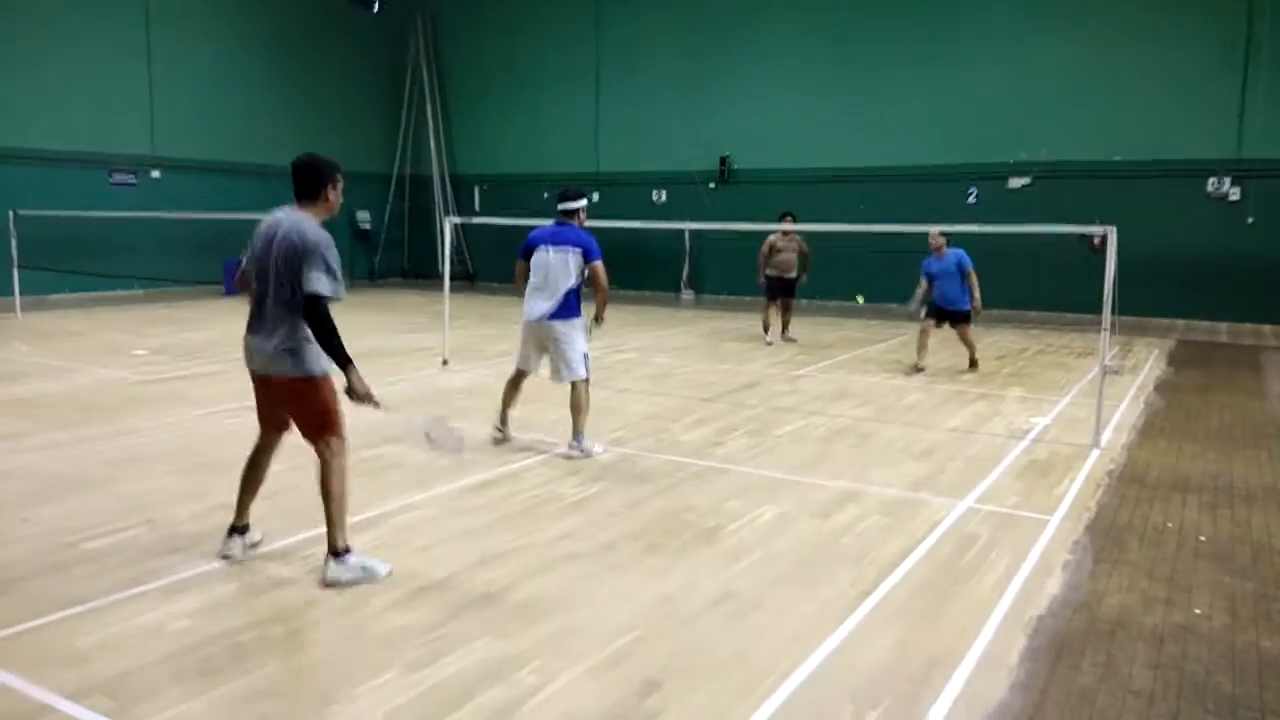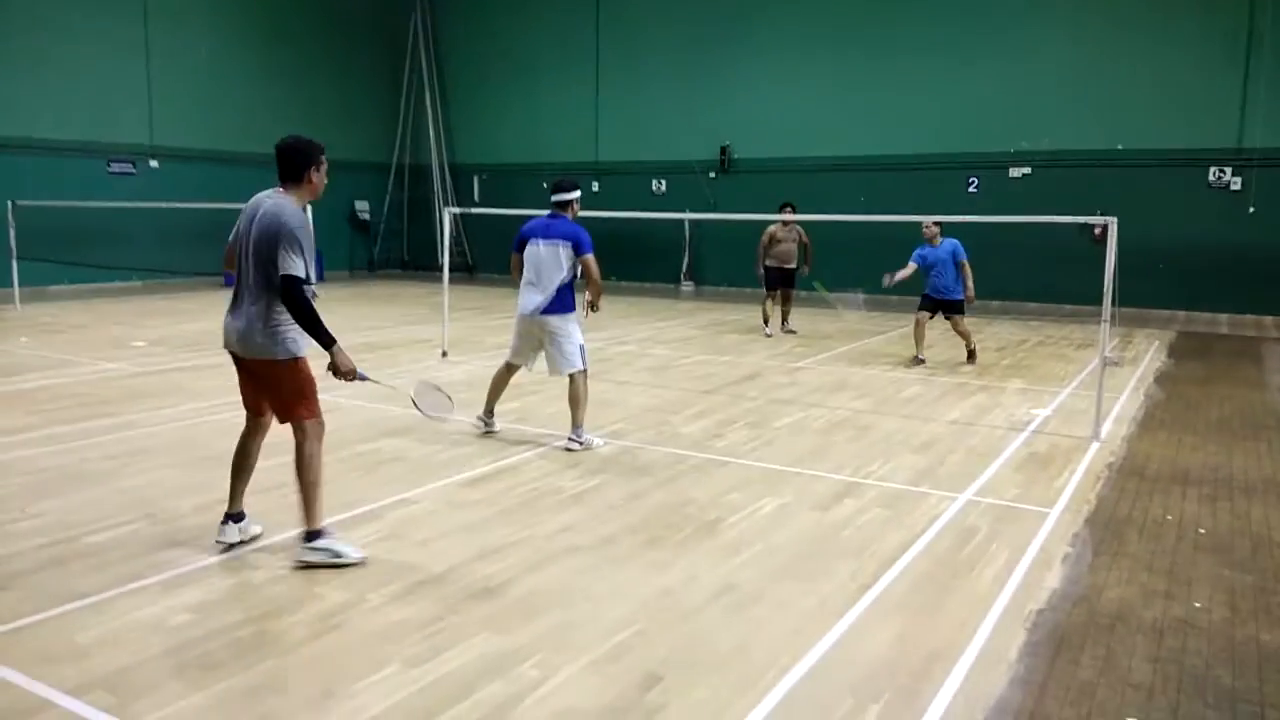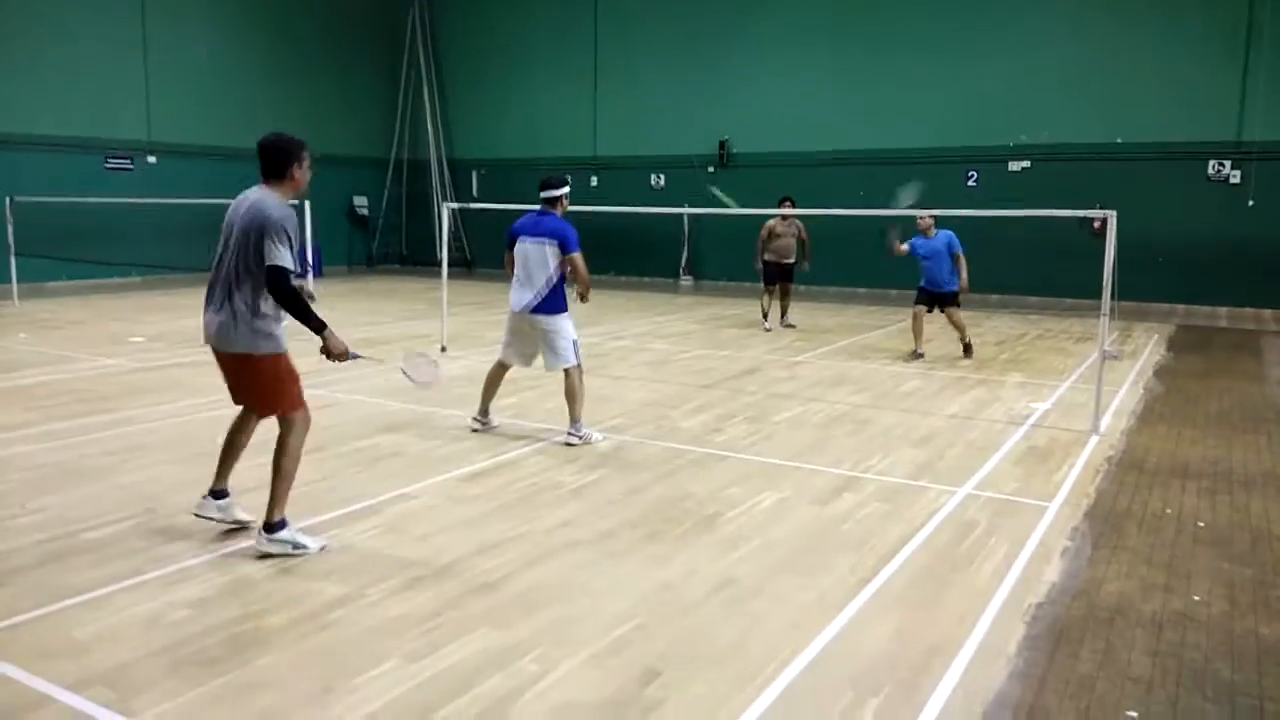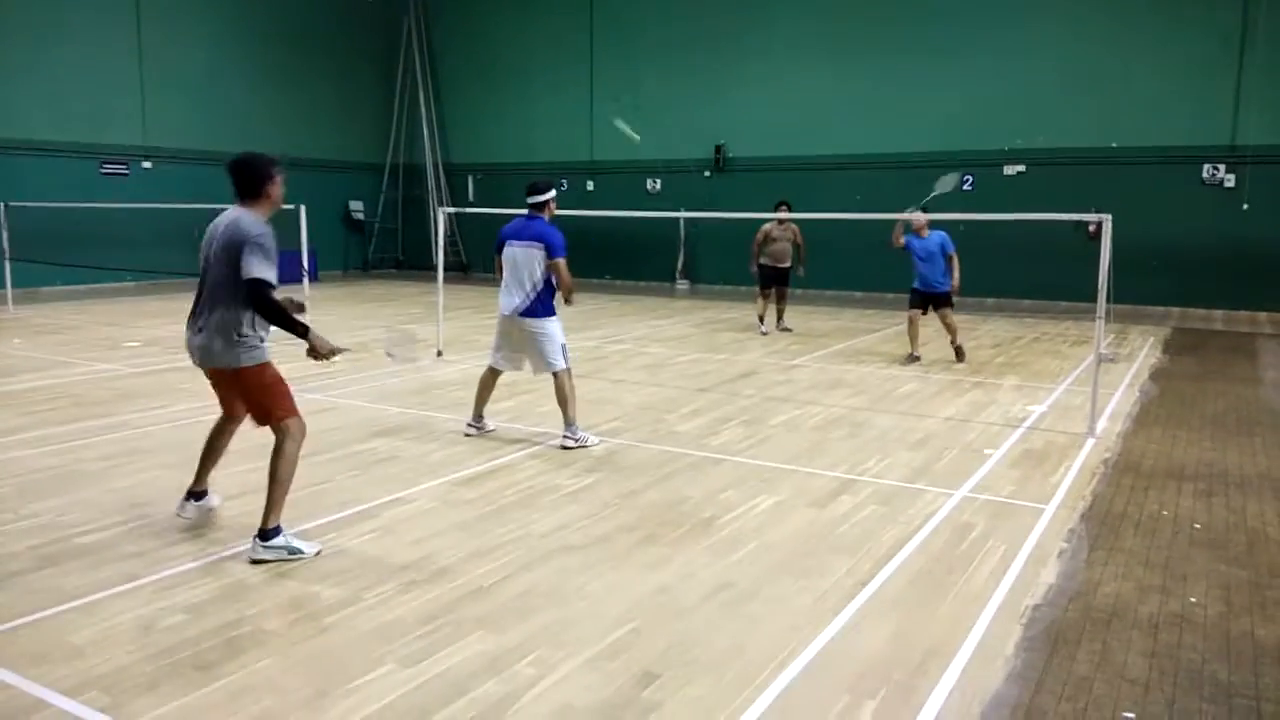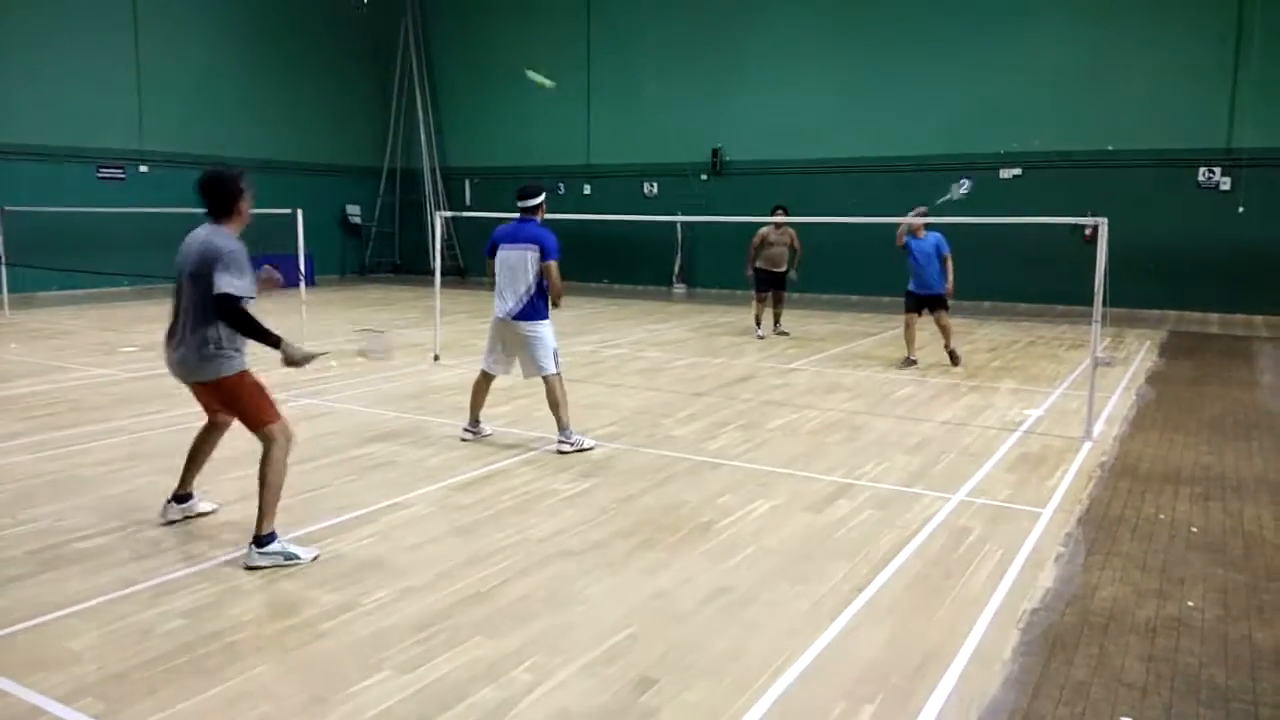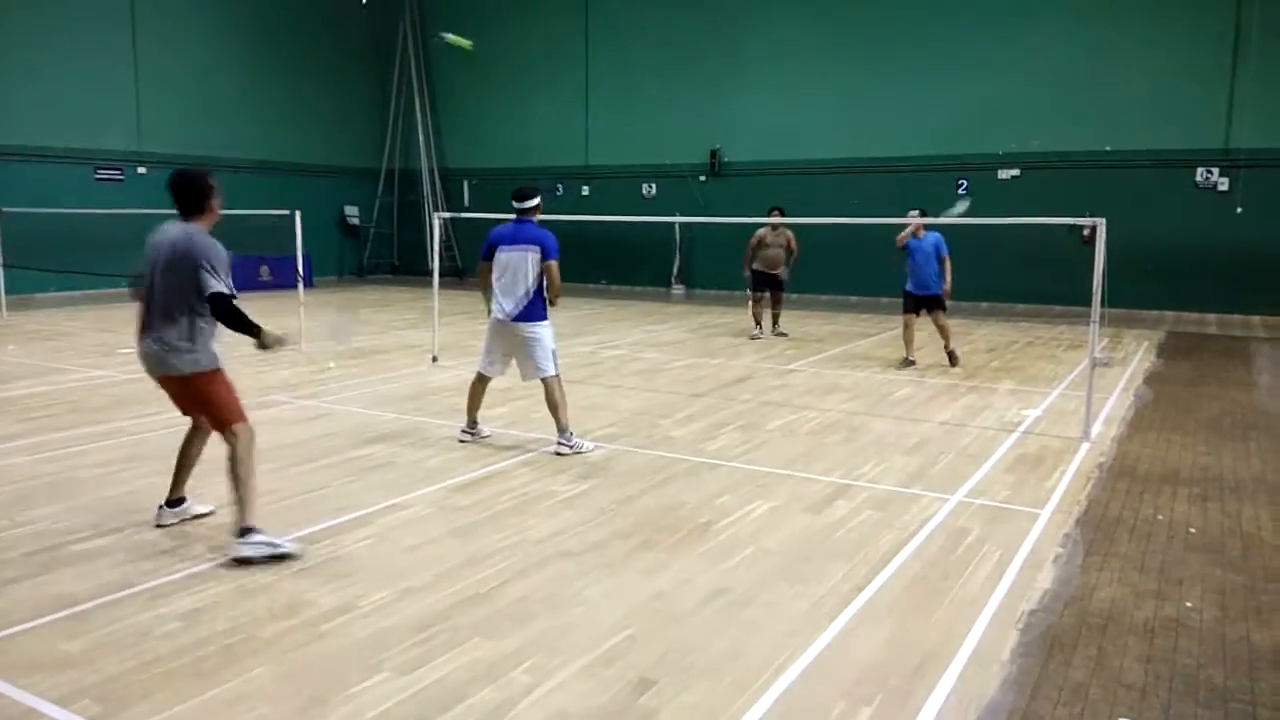
dt=0.1s
person 1, frame 1
left shoulder: (270, 223)
right shoulder: (316, 241)
left elbow: (243, 283)
right elbow: (316, 314)
right wrist: (351, 372)
left hip: (261, 353)
right hip: (295, 360)
left knee: (269, 437)
right knee: (333, 448)
left ankle: (238, 531)
right ankle: (340, 556)
person 1, frame 2
left shoulder: (257, 204)
right shoulder: (293, 221)
left elbow: (231, 261)
right elbow: (292, 294)
right wrist: (334, 349)
left hip: (240, 333)
right hip: (273, 341)
left knee: (257, 422)
right knee: (310, 430)
left ankle: (234, 520)
right ankle: (314, 538)
person 1, frame 3
left shoulder: (244, 202)
right shoulder: (278, 215)
right elbow: (278, 285)
left wrist: (292, 296)
right wrist: (324, 332)
left hip: (222, 328)
right hip: (252, 336)
left knee: (254, 410)
right knee: (296, 422)
left ankle: (217, 497)
right ankle: (275, 528)
person 1, frame 4
left shoulder: (223, 223)
right shoulder: (255, 233)
right elbow: (258, 297)
left wrist: (279, 304)
right wrist: (309, 335)
left hip: (205, 342)
right hip: (236, 350)
left knee: (234, 414)
right knee: (291, 430)
left ankle: (196, 495)
right ankle: (268, 536)
person 1, frame 5
left shoulder: (195, 240)
right shoulder: (229, 251)
right elbow: (228, 309)
left wrist: (252, 284)
right wrist: (281, 345)
left hip: (184, 357)
right hip: (216, 363)
left knee: (221, 419)
right knee: (277, 437)
left ankle: (180, 499)
right ankle: (265, 542)
person 1, frame 6
left shoulder: (161, 236)
right shoulder: (208, 249)
left elbow: (140, 291)
right elbow: (221, 308)
right wrist: (260, 333)
left hip: (155, 351)
right hip: (186, 357)
left knee: (204, 420)
right knee: (240, 435)
left ankle: (174, 503)
right ankle: (248, 534)
person 2, frame 1
left shoulder: (535, 236)
right shoulder: (585, 241)
left elbow: (520, 276)
right elbow: (602, 284)
right wrist: (600, 310)
left hip: (532, 317)
right hip: (564, 321)
left knee: (521, 371)
right knee: (579, 380)
left ankle: (501, 425)
right ankle: (578, 442)
person 2, frame 2
left shoulder: (528, 229)
right shoulder: (576, 233)
left elbow: (515, 269)
right elbow: (594, 277)
right wrist: (594, 298)
left hip: (527, 310)
right hip: (559, 315)
left knee: (511, 365)
right knee: (577, 372)
left ankle: (487, 417)
right ankle: (577, 435)
person 2, frame 3
left shoulder: (519, 226)
right shoulder: (564, 230)
left elbow: (510, 266)
right elbow: (580, 273)
right wrist: (584, 291)
left hip: (519, 308)
right hip: (551, 312)
left knee: (503, 363)
right knee: (572, 368)
left ankle: (481, 415)
right ankle: (576, 429)
person 2, frame 4
left shoulder: (508, 230)
right shoulder: (550, 234)
right elbow: (563, 278)
right wrist: (567, 295)
left hip: (508, 311)
right hip: (539, 315)
left knee: (494, 367)
right knee: (561, 371)
left ankle: (476, 420)
right ankle: (571, 432)
person 2, frame 5
left shoulder: (499, 233)
right shoulder: (544, 237)
left elbow: (491, 272)
right elbow: (553, 282)
right wrist: (556, 299)
left hip: (502, 316)
right hip: (533, 319)
left knee: (487, 372)
right knee: (551, 375)
left ankle: (472, 425)
right ankle: (566, 436)
person 2, frame 6
left shoulder: (495, 235)
right shoulder: (544, 238)
left elbow: (483, 275)
right elbow: (553, 282)
right wrist: (553, 297)
left hip: (500, 318)
right hip: (532, 320)
left knee: (484, 373)
right knee: (550, 377)
left ankle: (470, 427)
right ankle: (565, 438)
